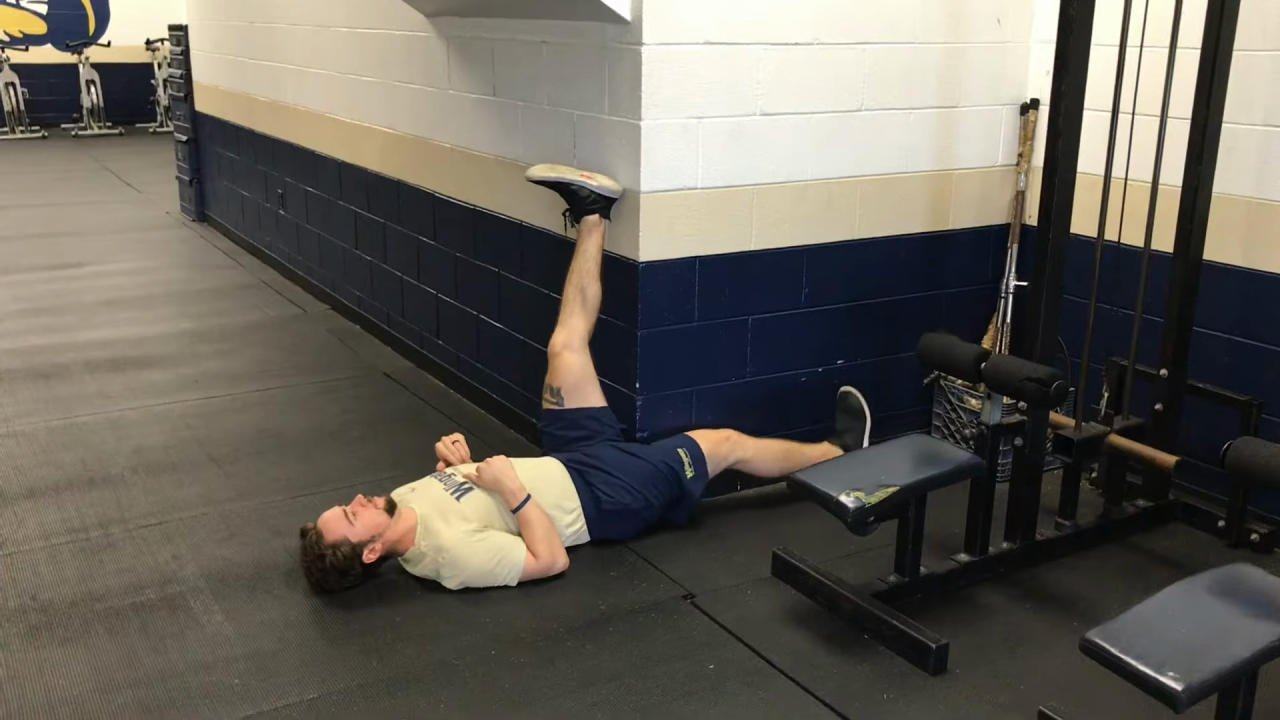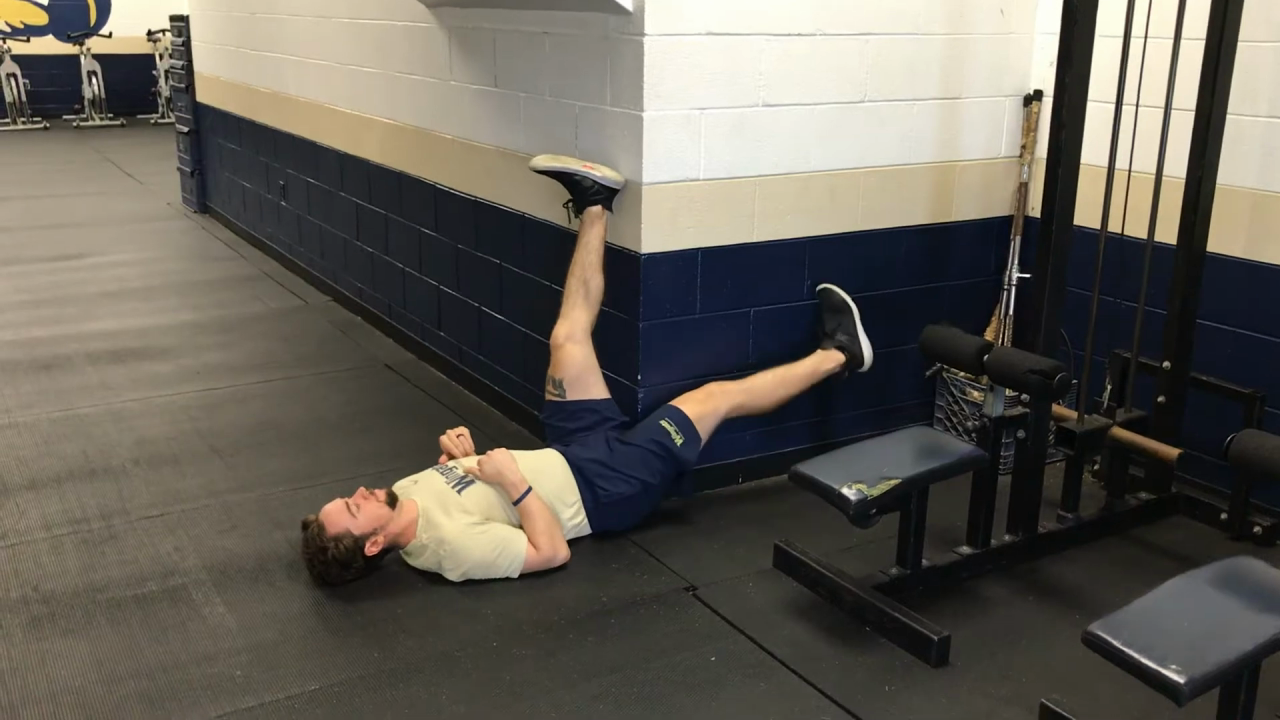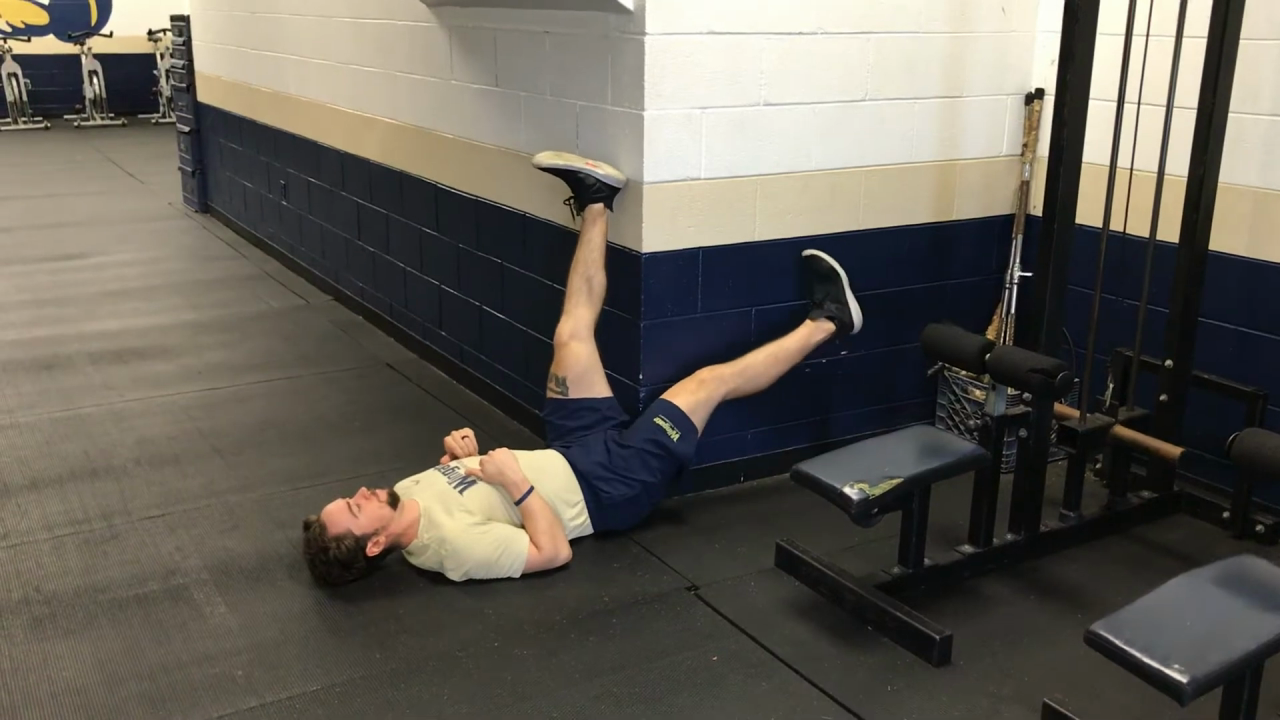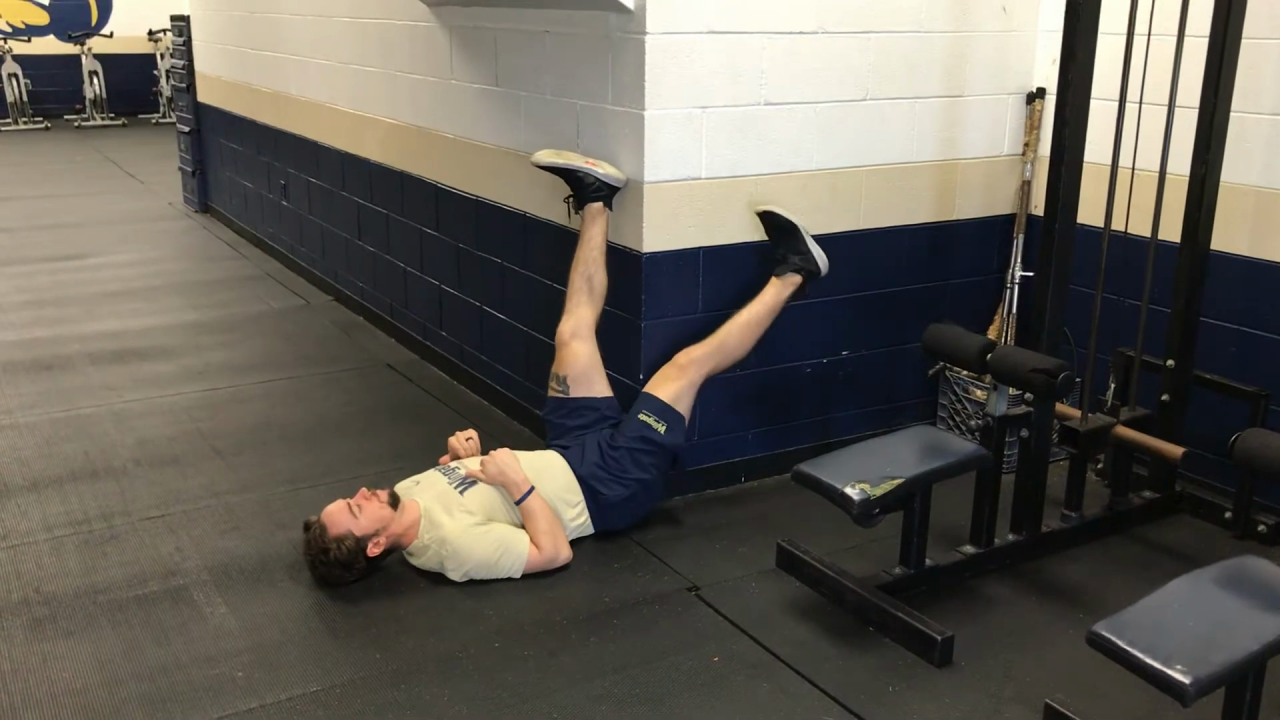
dt=0.5s
person 1, frame 1
left shoulder: (405, 506)
right shoulder: (449, 555)
right elbow: (551, 560)
left wrist: (454, 461)
right wrist: (511, 488)
left hip: (569, 461)
right hip: (601, 494)
left knee: (565, 346)
right knee: (726, 442)
left ankle: (590, 216)
right ankle: (834, 454)
person 1, frame 2
left shoulder: (406, 496)
right shoulder: (449, 548)
right elbow: (552, 552)
left wrist: (458, 455)
right wrist: (513, 481)
left hip: (571, 455)
right hip: (603, 486)
left knee: (568, 337)
right knee: (720, 395)
left ankle: (593, 206)
right ankle: (836, 353)
person 1, frame 3
left shoulder: (410, 496)
right shoulder: (450, 547)
right elbow: (553, 552)
left wrist: (459, 455)
right wrist: (515, 481)
left hip: (572, 453)
right hip: (608, 486)
right knee: (711, 379)
left ankle: (594, 205)
right ankle: (823, 324)
person 1, frame 4
left shoulder: (409, 498)
right shoulder: (449, 546)
right elbow: (554, 552)
left wrist: (463, 456)
right wrist: (517, 482)
left hip: (572, 455)
right hip: (609, 486)
right knee: (689, 363)
left ankle: (594, 202)
right ankle: (788, 276)
